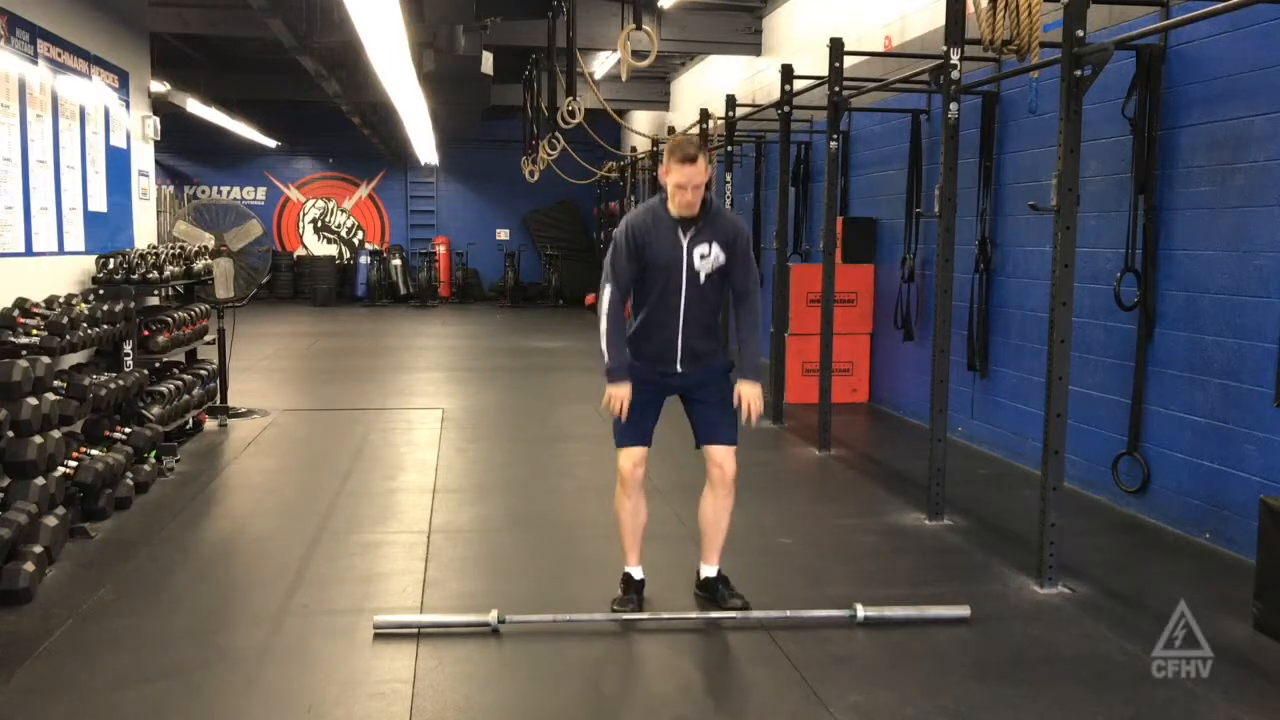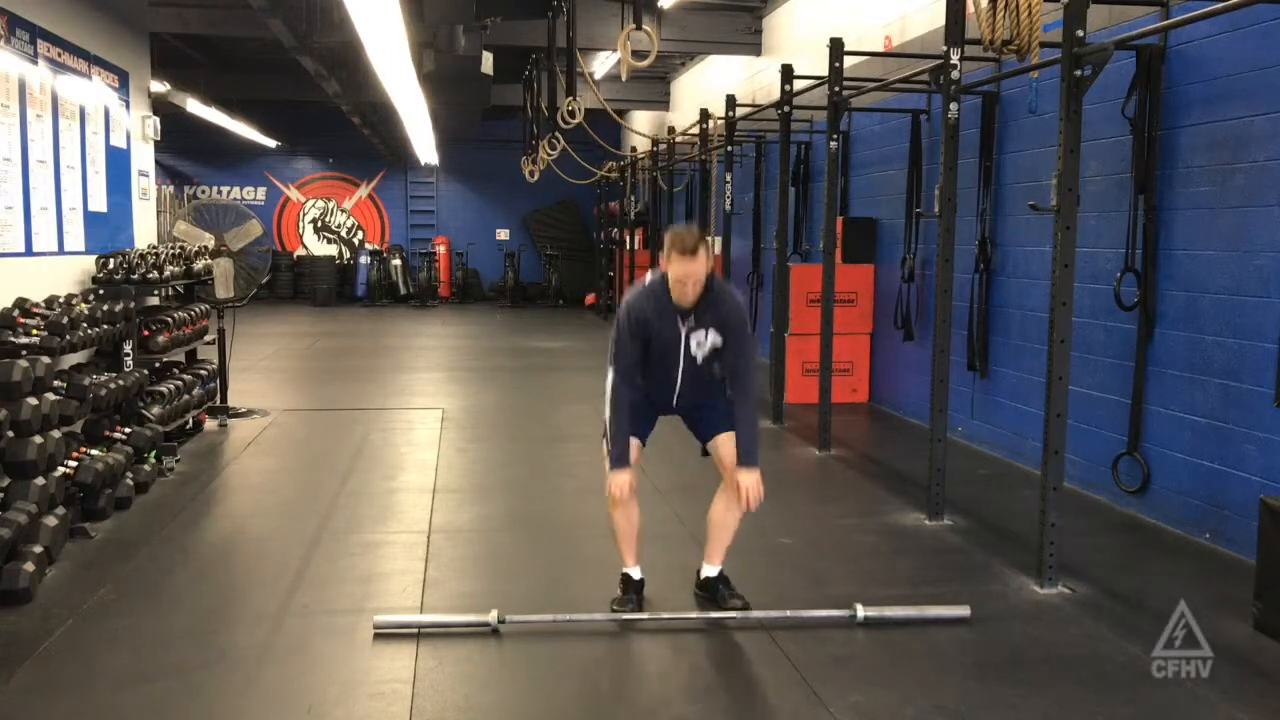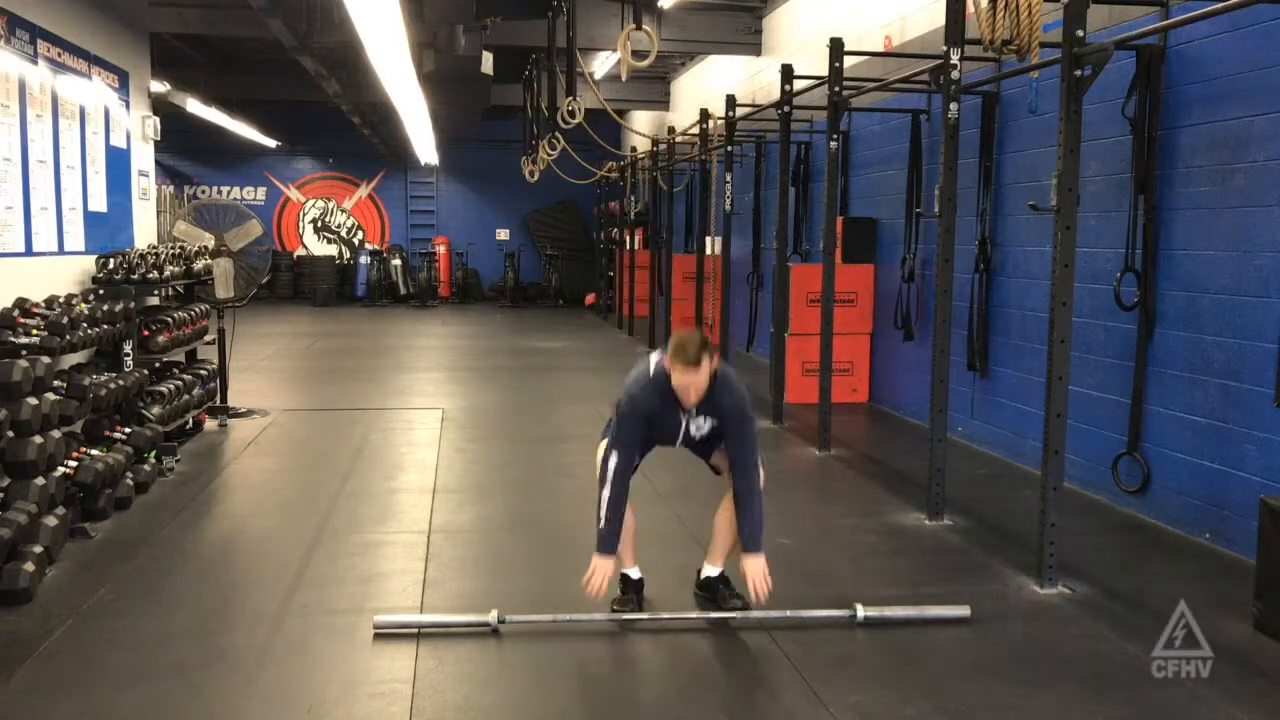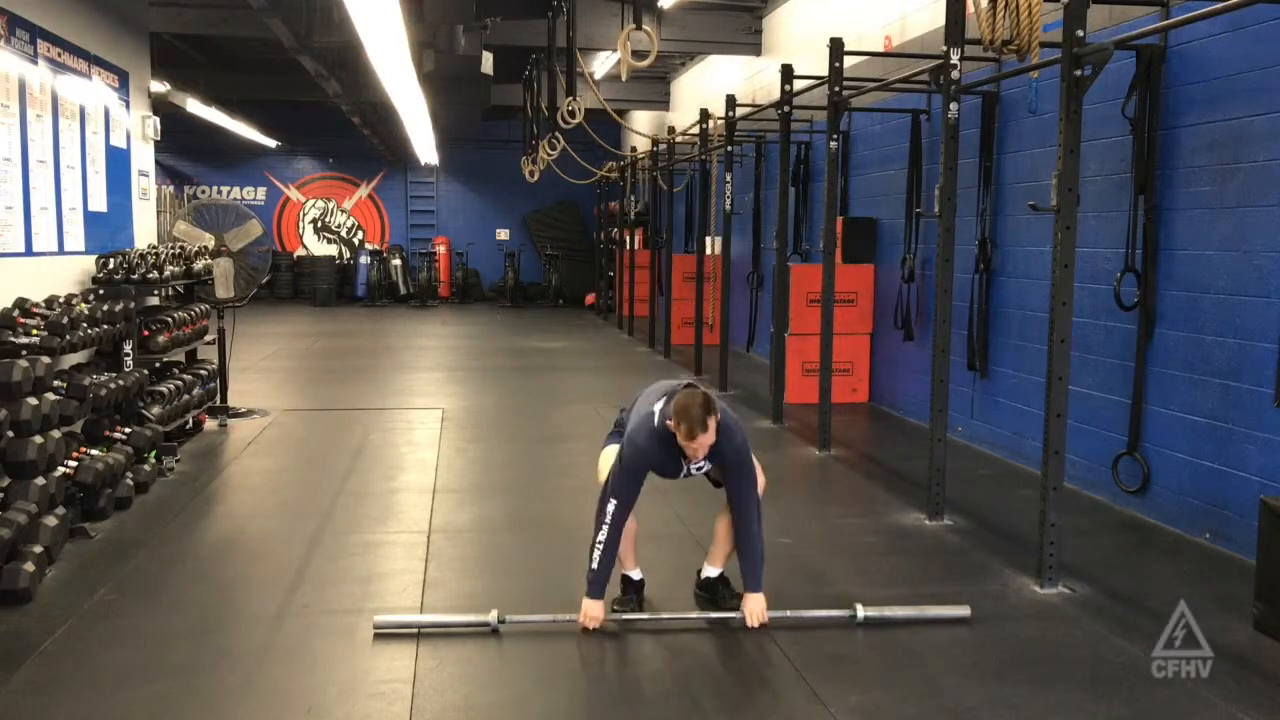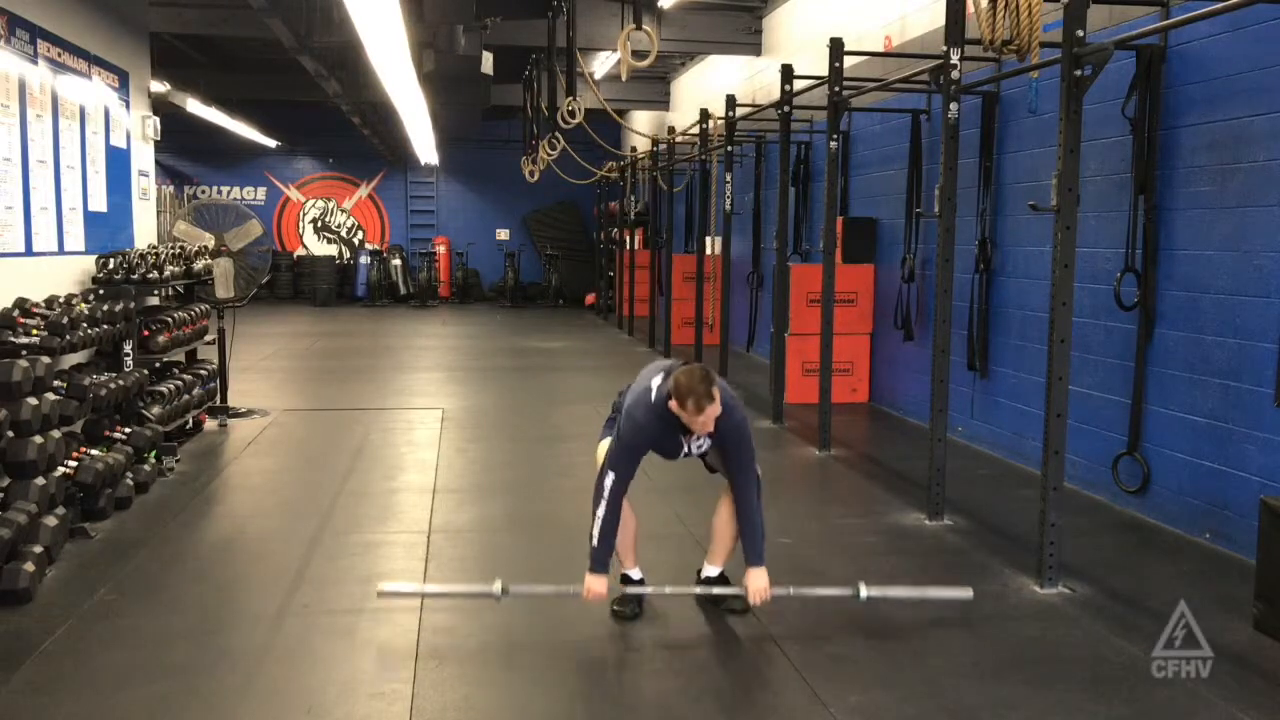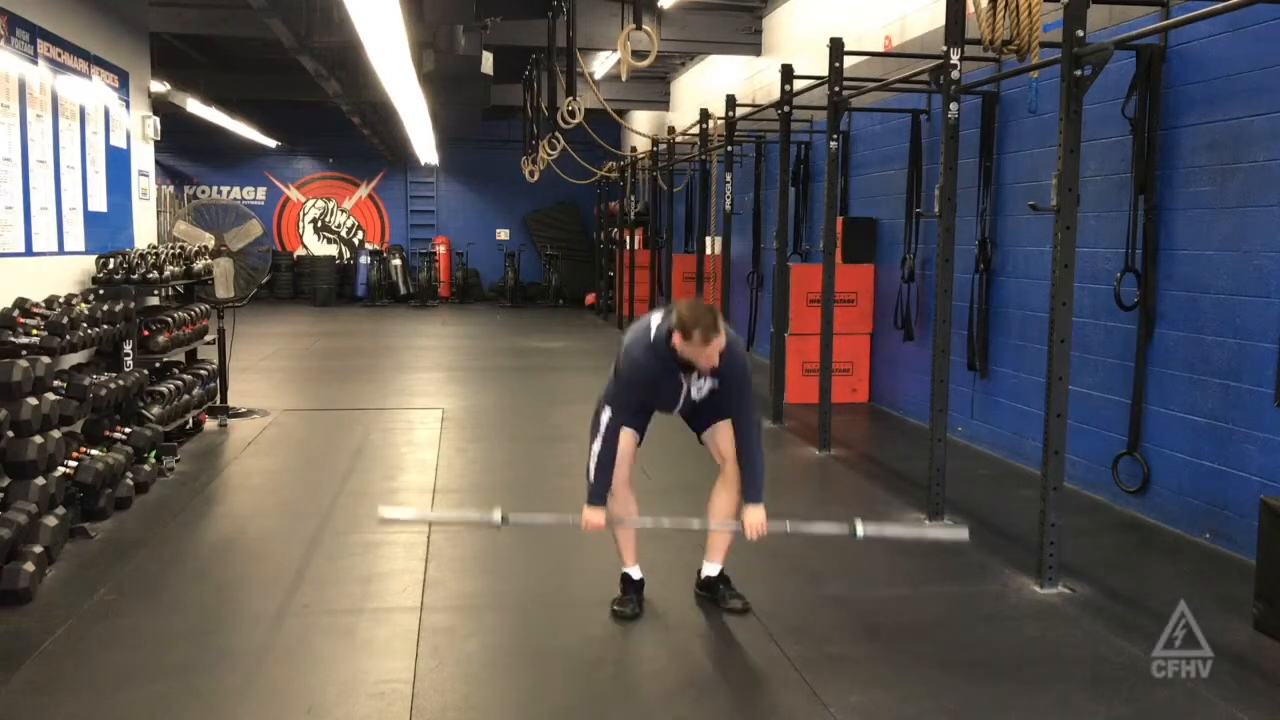
dt=0.2s
person 1, frame 1
left shoulder: (729, 229)
right shoulder: (637, 226)
left elbow: (747, 300)
right elbow: (613, 299)
left wrist: (749, 372)
right wrist: (616, 373)
left hip: (706, 365)
right hip: (644, 367)
left knee: (724, 470)
right knee: (630, 470)
left ankle: (710, 575)
right ankle: (633, 576)
person 1, frame 2
left shoulder: (729, 306)
right shoulder: (639, 305)
left elbow: (743, 383)
right elbow: (621, 380)
left wrist: (749, 461)
right wrist: (618, 461)
left hip: (703, 390)
right hip: (644, 391)
left knee: (738, 473)
right knee: (621, 483)
left ankle: (710, 576)
right ankle: (632, 578)
person 1, frame 3
left shoulder: (731, 394)
right shoulder: (640, 391)
left elbow: (747, 472)
right elbow: (617, 471)
left wrist: (752, 550)
right wrist: (605, 552)
left hip: (704, 431)
right hip: (645, 429)
left knee: (753, 475)
right knee: (609, 470)
left ankle: (712, 575)
right ankle: (631, 576)
person 1, frame 4
left shoulder: (731, 436)
right shoulder: (641, 438)
left elbow: (746, 509)
right elbow: (613, 512)
left wrist: (754, 589)
right wrist: (594, 593)
right hip: (634, 429)
left knee: (753, 485)
right knee: (609, 482)
left ankle: (710, 578)
right ankle: (632, 579)
person 1, frame 5
left shoulder: (731, 414)
right shoulder: (640, 416)
left elbow: (747, 487)
right elbow: (610, 488)
left wrist: (755, 564)
right wrist: (597, 569)
right hip: (633, 415)
left knee: (747, 476)
right knee: (611, 477)
left ankle: (712, 576)
right ankle: (632, 578)
person 1, frame 6
left shoulder: (731, 352)
right shoulder: (639, 353)
left elbow: (747, 427)
right elbow: (607, 424)
left wrist: (754, 501)
right wrist: (596, 501)
right hip: (640, 390)
left knee: (734, 459)
right knee: (619, 467)
left ankle: (711, 575)
right ankle: (632, 577)
